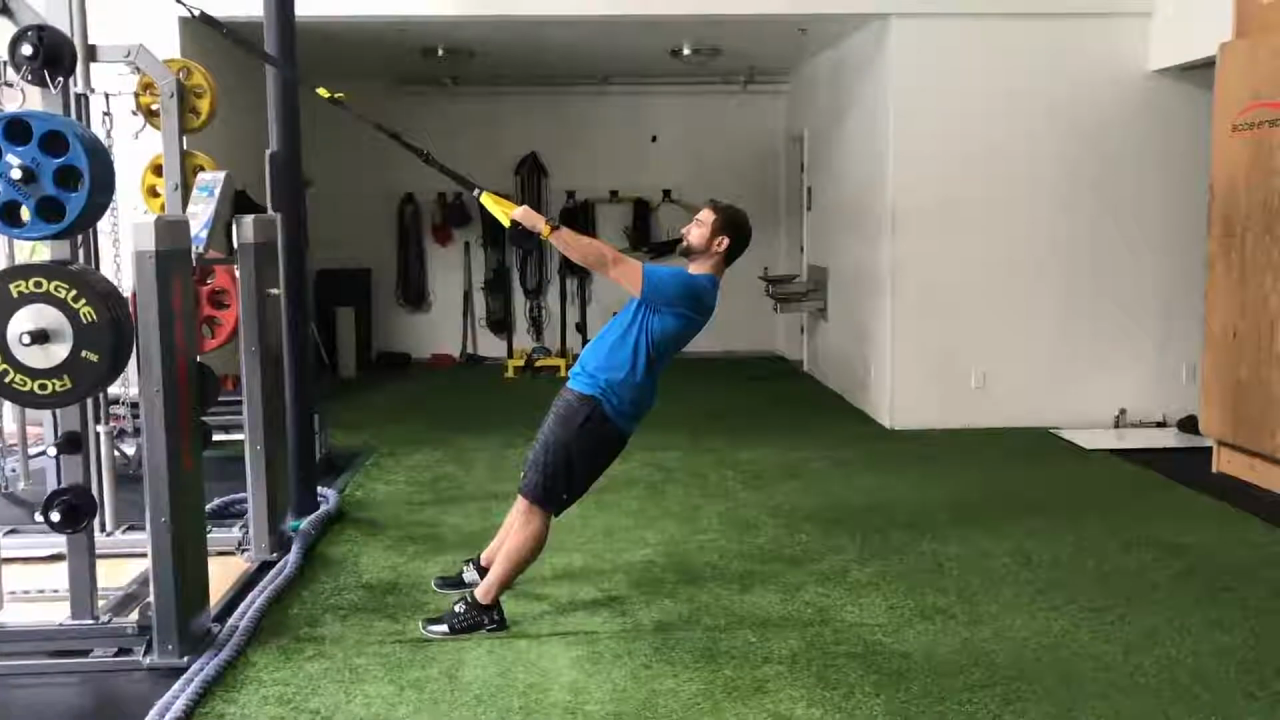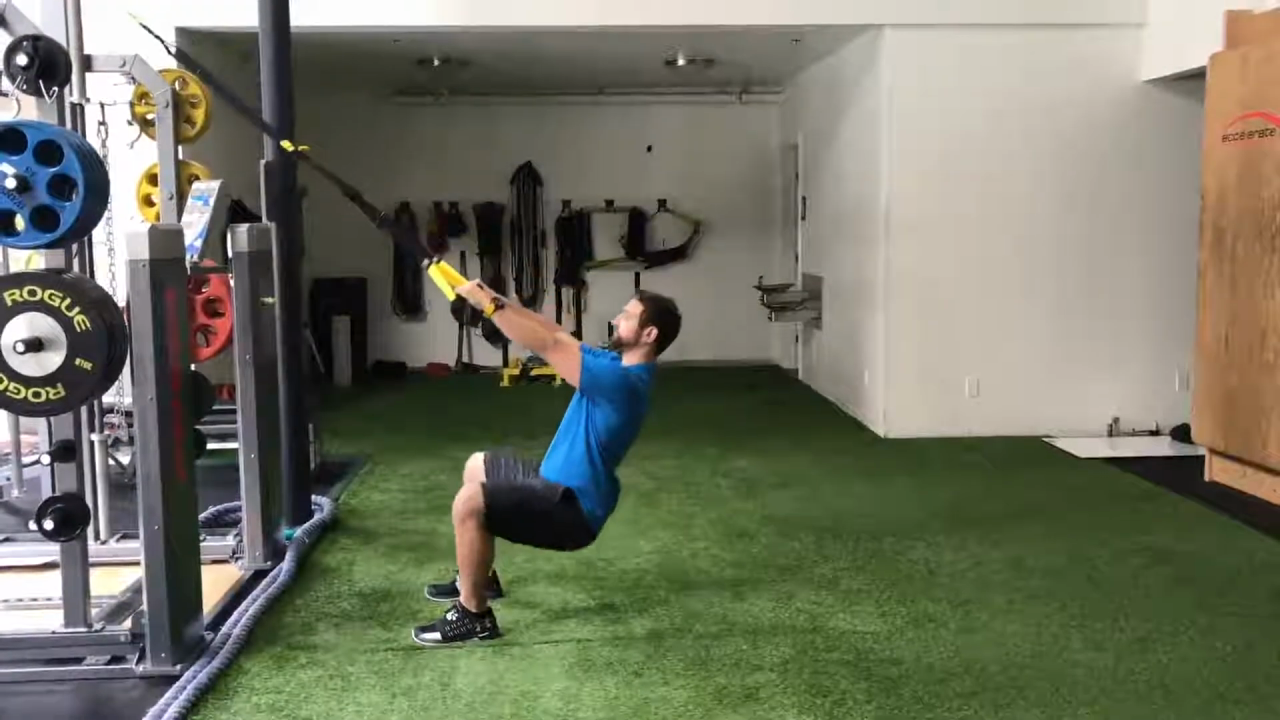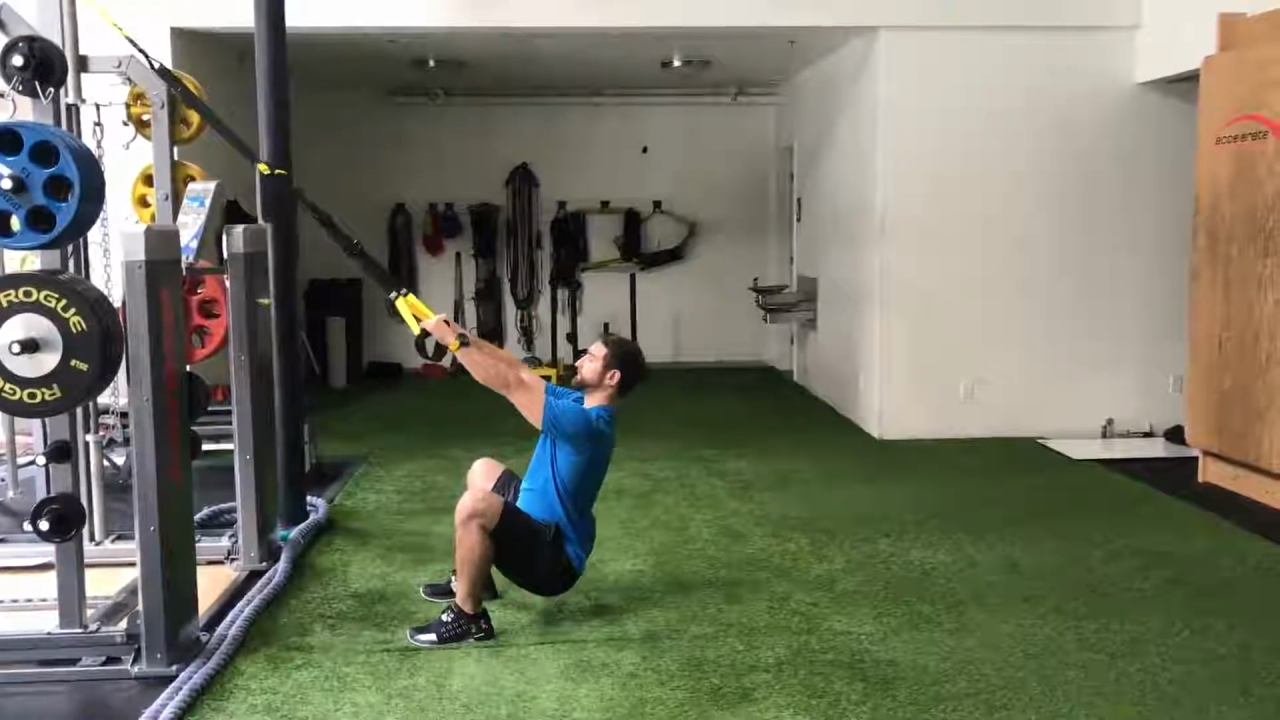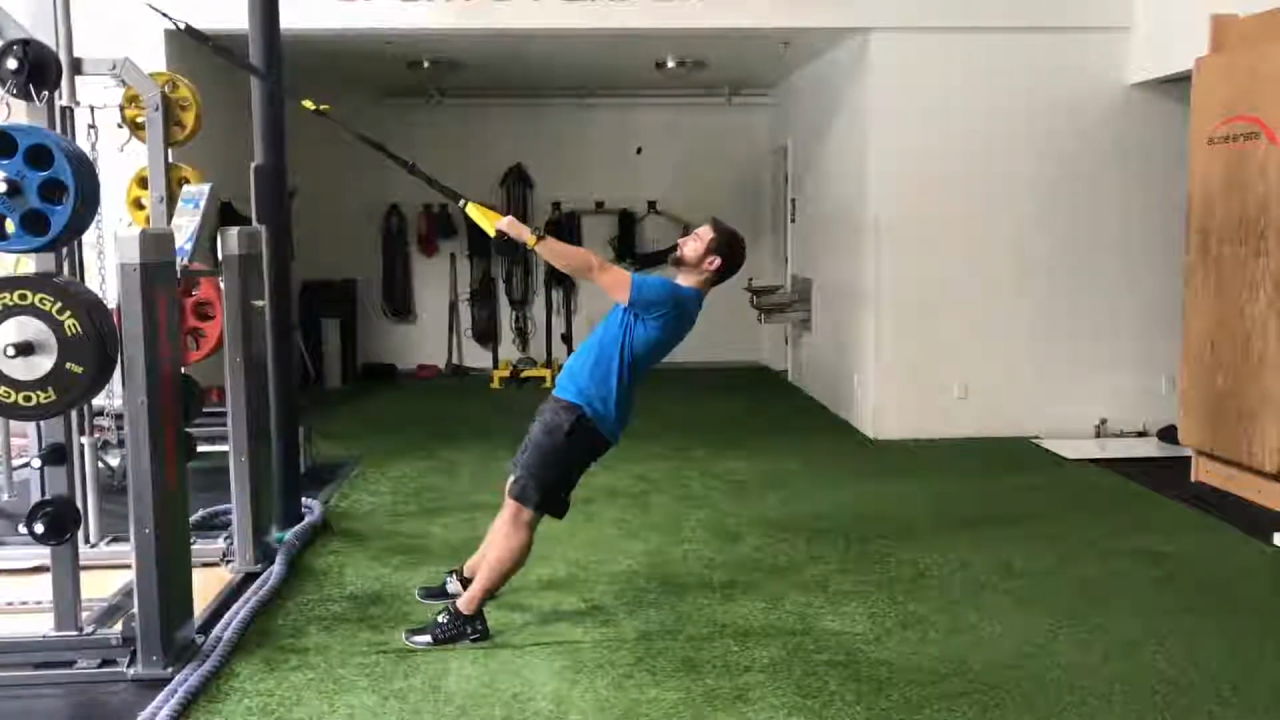
dt=1s
person 1, frame 1
left shoulder: (690, 290)
right shoulder: (683, 284)
left elbow: (609, 262)
right elbow: (615, 263)
left wrist: (543, 226)
right wrist: (547, 228)
left hip: (596, 404)
right hip: (590, 394)
left knee: (535, 503)
right knee: (532, 490)
left ankle: (483, 607)
right ankle: (483, 568)
person 1, frame 2
left shoulder: (626, 382)
right shoulder: (619, 365)
left elbow: (549, 345)
right elbow: (556, 333)
left wrist: (487, 304)
right wrist: (495, 298)
left hip: (572, 510)
right hip: (560, 483)
left knee: (469, 502)
right knee: (478, 466)
left ankle: (473, 615)
right ankle: (479, 577)
person 1, frame 3
left shoulder: (588, 423)
right shoulder: (581, 404)
left elbow: (512, 385)
right elbow: (520, 371)
left wrist: (454, 341)
right wrist: (461, 335)
left hip: (555, 557)
right hip: (546, 525)
left knee: (473, 508)
right knee: (483, 472)
left ankle: (469, 617)
right ankle: (474, 579)
person 1, frame 4
left shoulder: (672, 298)
right shoulder: (670, 297)
left elbow: (593, 269)
right elbow: (601, 273)
left wrist: (527, 235)
right wrist: (532, 239)
left hip: (580, 413)
right hip: (572, 404)
left knee: (520, 513)
right knee: (516, 495)
left ankle: (466, 616)
right ankle: (466, 577)
